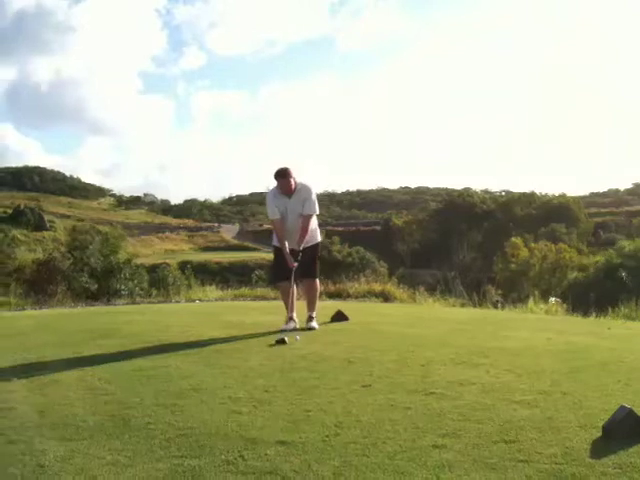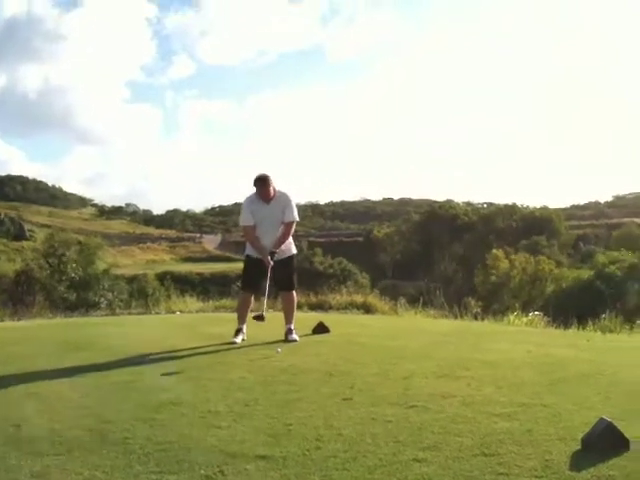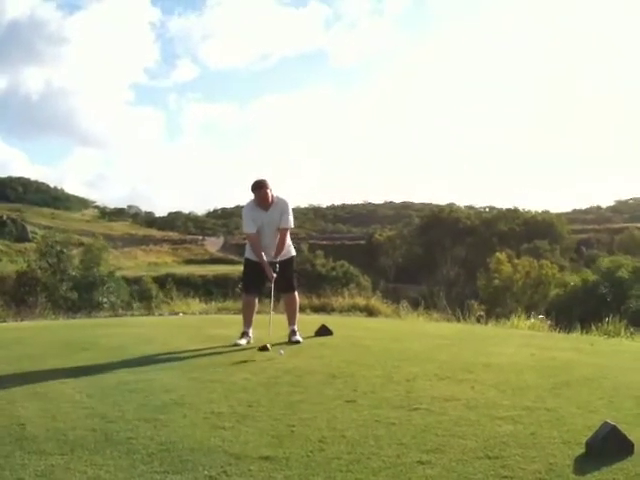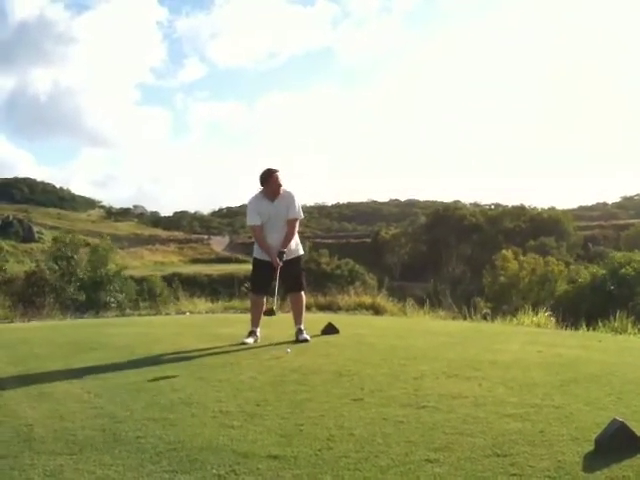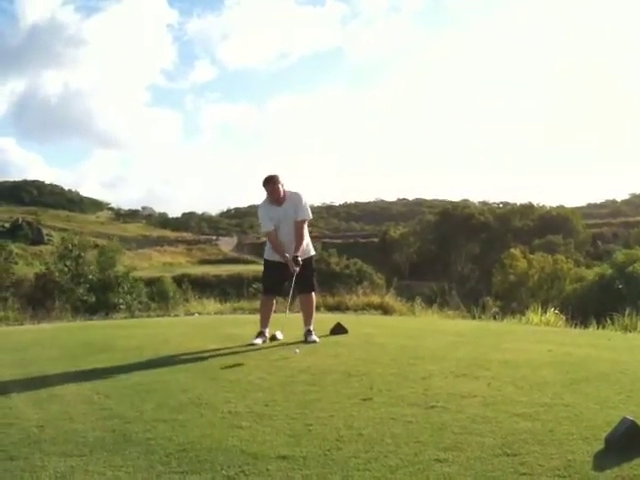
dt=1s
person 1, frame 1
left shoulder: (307, 191)
right shoulder: (272, 196)
left elbow: (306, 222)
right elbow: (277, 226)
left wrist: (298, 247)
right wrist: (286, 252)
left hip: (308, 240)
right hip: (283, 243)
left knee: (310, 278)
right knee: (283, 280)
left ankle: (311, 316)
right ankle: (291, 317)
person 1, frame 2
left shoulder: (285, 200)
right shoulder: (248, 203)
left elbow: (289, 227)
right elbow: (249, 233)
left wrist: (274, 250)
right wrist: (264, 254)
left hip: (283, 252)
right hip: (255, 253)
left knee: (288, 290)
right knee: (247, 290)
left ankle: (290, 329)
right ankle: (240, 329)
person 1, frame 3
left shoulder: (283, 205)
right shoulder: (248, 210)
left elbow: (283, 235)
right elbow: (253, 240)
left wrist: (275, 260)
right wrist: (265, 265)
left hip: (283, 255)
right hip: (255, 257)
left knee: (290, 291)
right knee: (249, 293)
left ankle: (293, 330)
right ankle: (247, 332)
person 1, frame 4
left shoulder: (290, 197)
right shoulder: (254, 203)
left elbow: (293, 226)
right elbow: (257, 233)
left wrist: (283, 250)
right wrist: (271, 255)
left hip: (291, 253)
right hip: (263, 255)
left knee: (297, 290)
right knee: (257, 293)
left ankle: (300, 329)
right ankle: (254, 331)
person 1, frame 5
left shoulder: (297, 199)
right shoulder: (264, 209)
left elbow: (301, 228)
right elbow: (272, 238)
left wrist: (296, 254)
right wrist: (287, 259)
left hip: (302, 254)
right hip: (275, 257)
left knee: (307, 291)
right knee: (268, 294)
left ankle: (309, 330)
right ankle: (263, 332)
